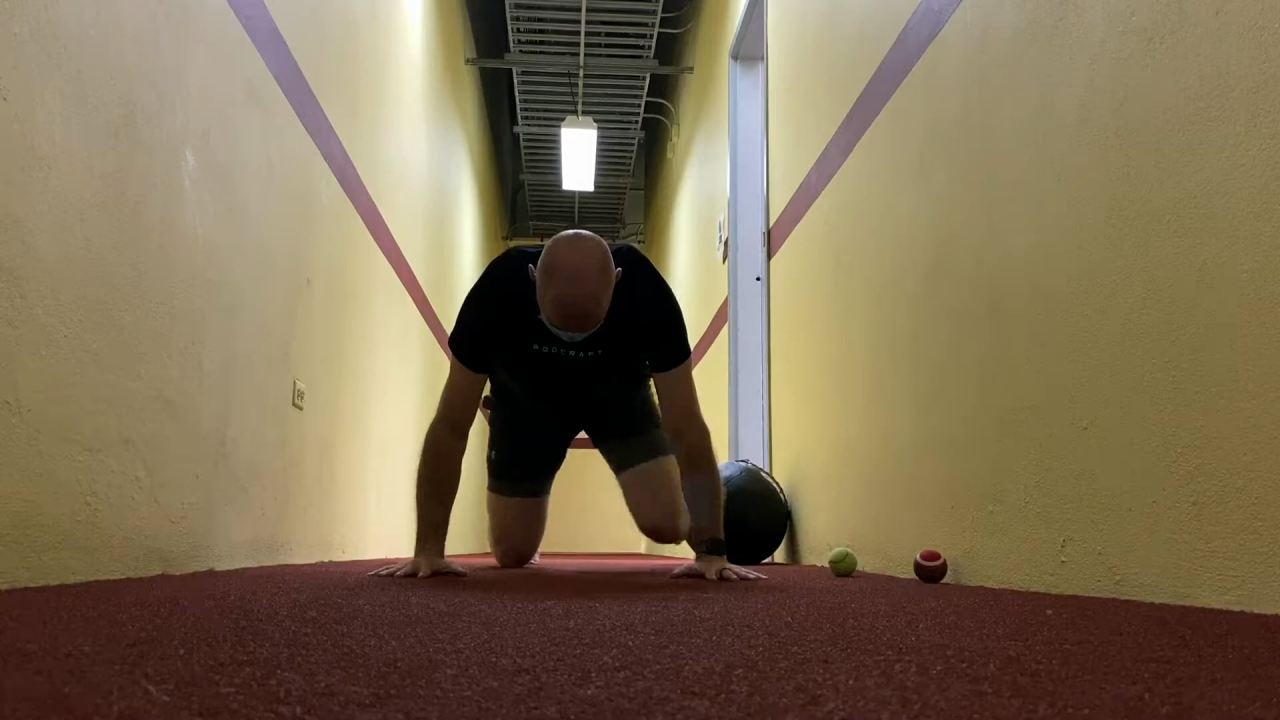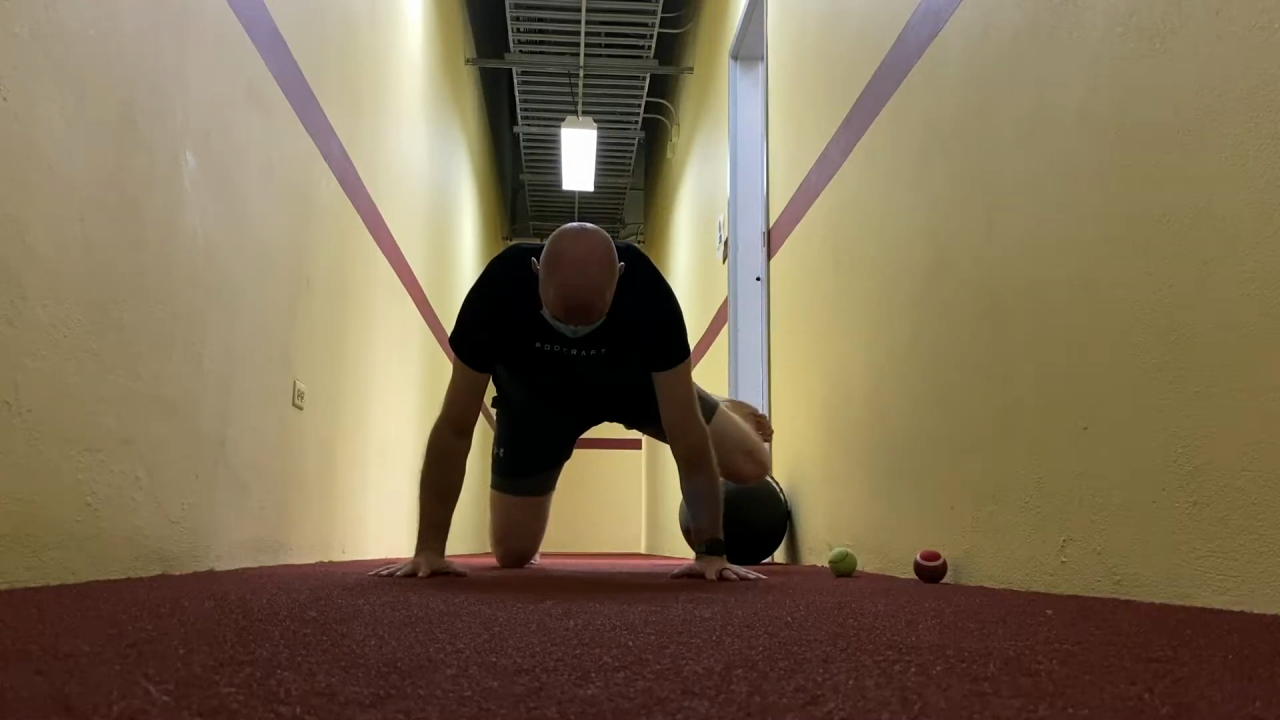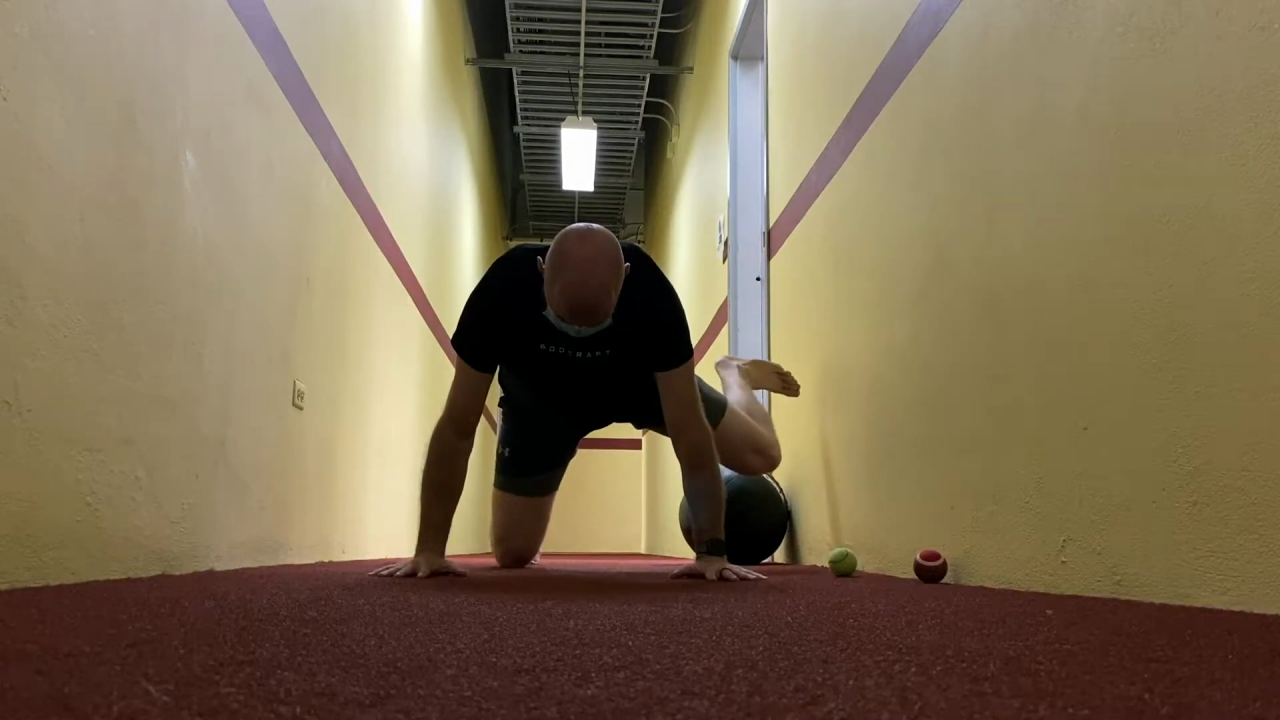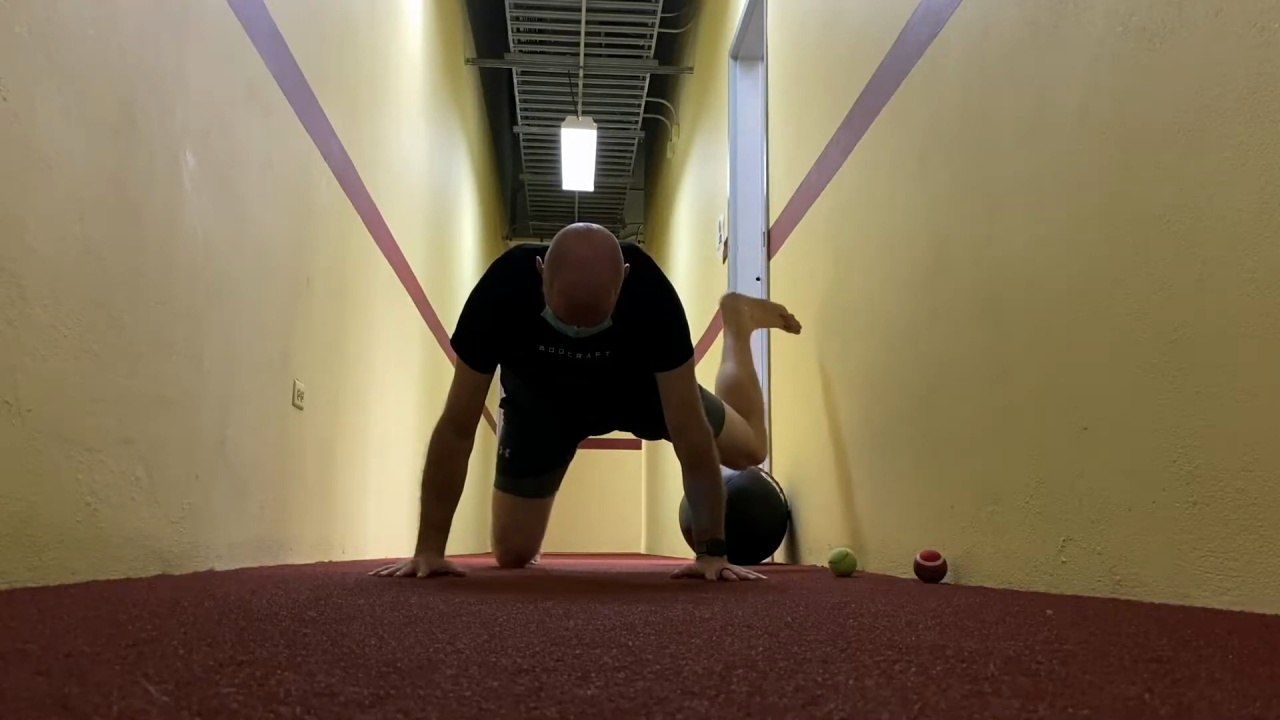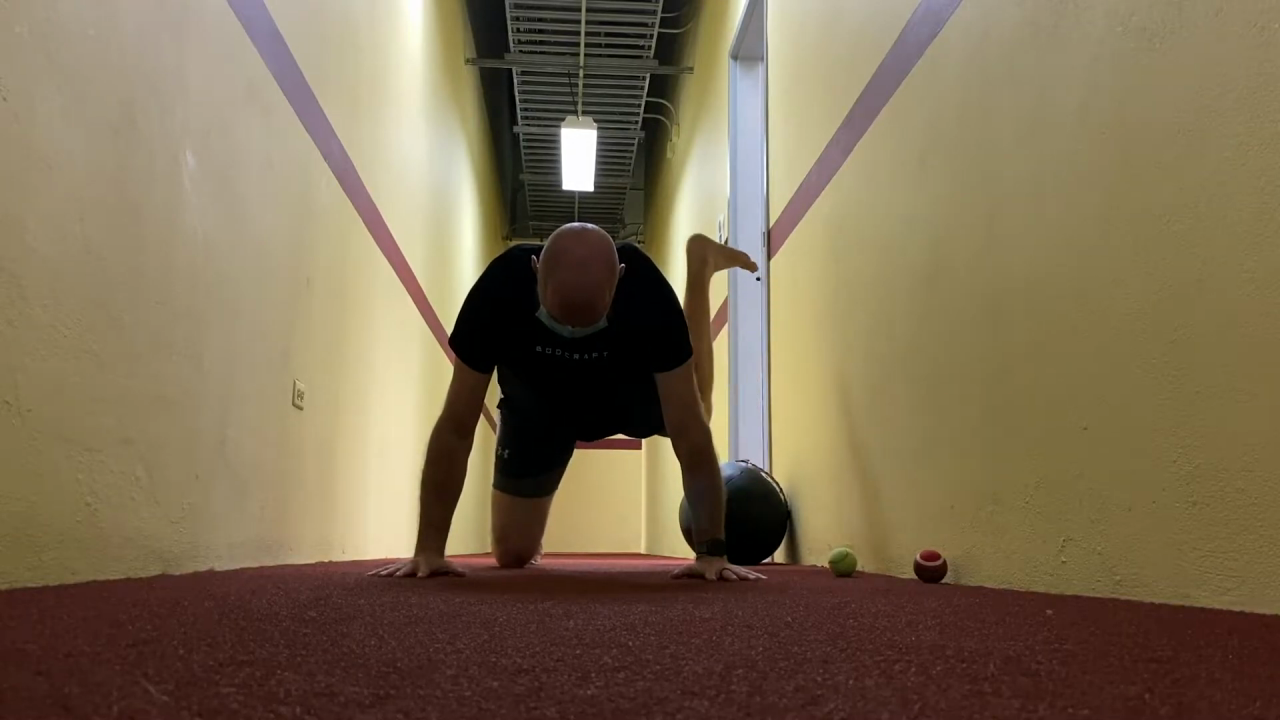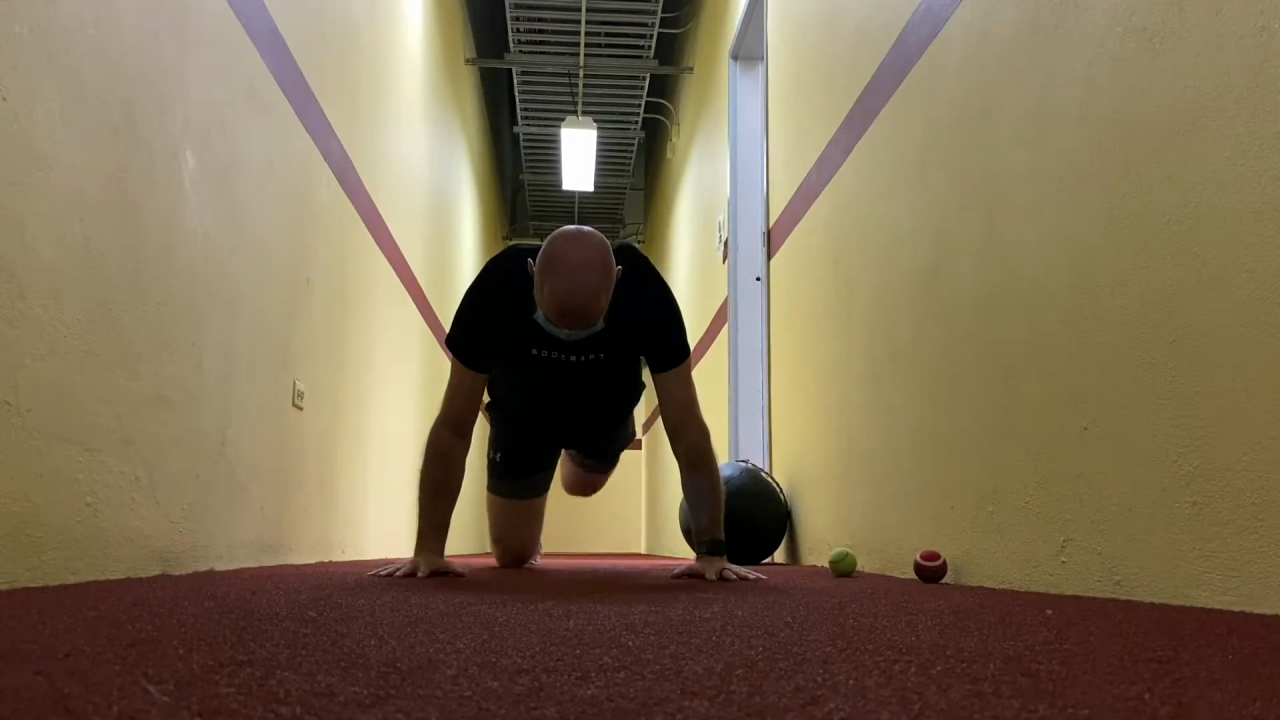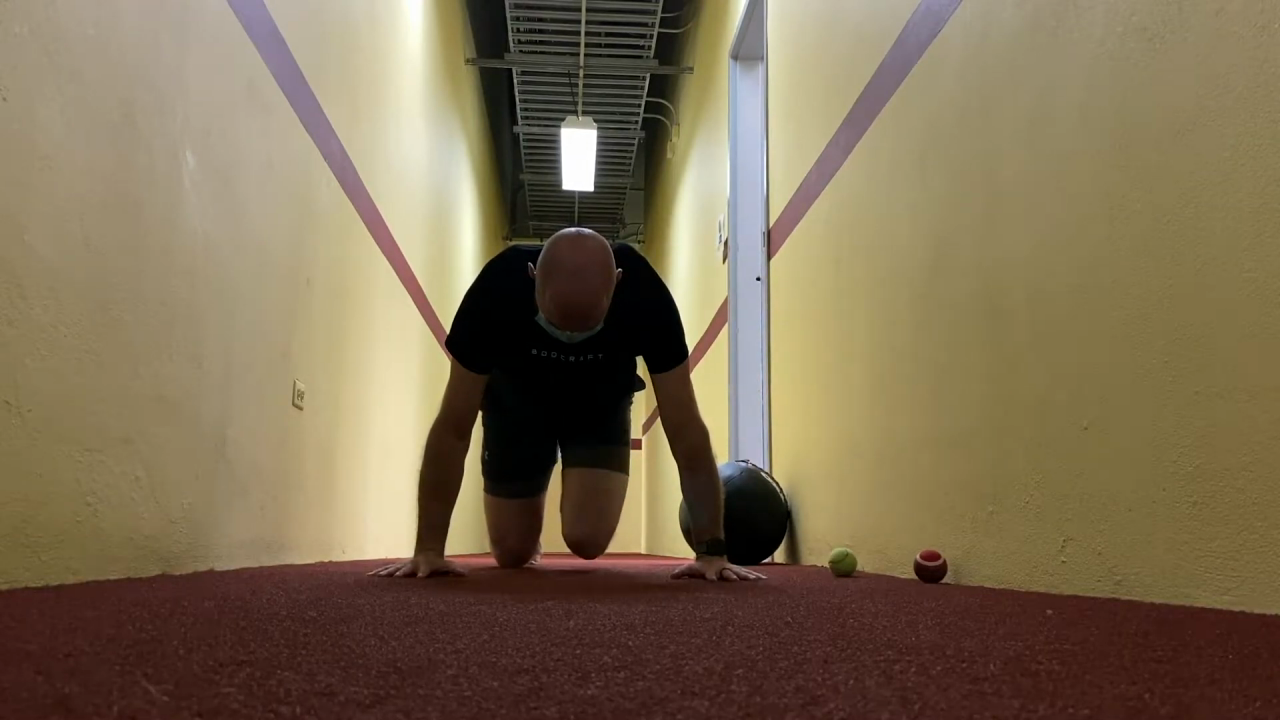
dt=0.4s
person 1, frame 1
left shoulder: (645, 290)
right shoulder: (499, 287)
left elbow: (685, 427)
right elbow: (451, 426)
left wrist: (710, 550)
right wrist: (428, 549)
left hip: (616, 392)
right hip: (526, 399)
left knee: (668, 525)
right knee: (512, 553)
person 1, frame 2
left shoulder: (647, 290)
right shoulder: (500, 286)
left elbow: (686, 429)
right elbow: (455, 426)
left wrist: (711, 550)
right wrist: (429, 549)
left hip: (631, 383)
right hip: (534, 399)
left knee: (752, 465)
right knee: (512, 552)
left ankle: (725, 410)
person 1, frame 3
left shoulder: (650, 290)
right shoulder: (504, 287)
left elbow: (689, 430)
right elbow: (457, 427)
left wrist: (711, 550)
right wrist: (429, 548)
left hip: (635, 381)
right hip: (539, 401)
left knee: (762, 456)
right knee: (512, 553)
left ankle: (733, 375)
person 1, frame 4
left shoulder: (650, 290)
right shoulder: (503, 288)
left elbow: (690, 430)
right elbow: (457, 428)
left wrist: (711, 551)
right wrist: (430, 549)
left hip: (635, 387)
right hip: (541, 403)
left knee: (749, 449)
right knee: (512, 554)
left ankle: (737, 318)
person 1, frame 5
left shoulder: (646, 290)
right shoulder: (500, 287)
left elbow: (687, 430)
right elbow: (456, 427)
left wrist: (711, 550)
right wrist: (429, 549)
left hip: (629, 391)
right hip: (536, 406)
left knee: (699, 421)
right knee: (513, 554)
left ankle: (701, 263)
person 1, frame 6
left shoulder: (644, 290)
right shoulder: (497, 287)
left elbow: (686, 428)
right elbow: (454, 427)
left wrist: (711, 550)
right wrist: (428, 549)
left hip: (608, 403)
right hip: (524, 409)
left knee: (582, 484)
right knee: (513, 556)
person 1, frame 7
left shoulder: (644, 292)
right shoulder: (497, 288)
left elbow: (684, 428)
right elbow: (453, 427)
left wrist: (710, 550)
right wrist: (428, 549)
left hip: (601, 404)
right hip: (518, 405)
left knee: (587, 541)
right knee: (512, 555)
right ankle: (529, 506)
